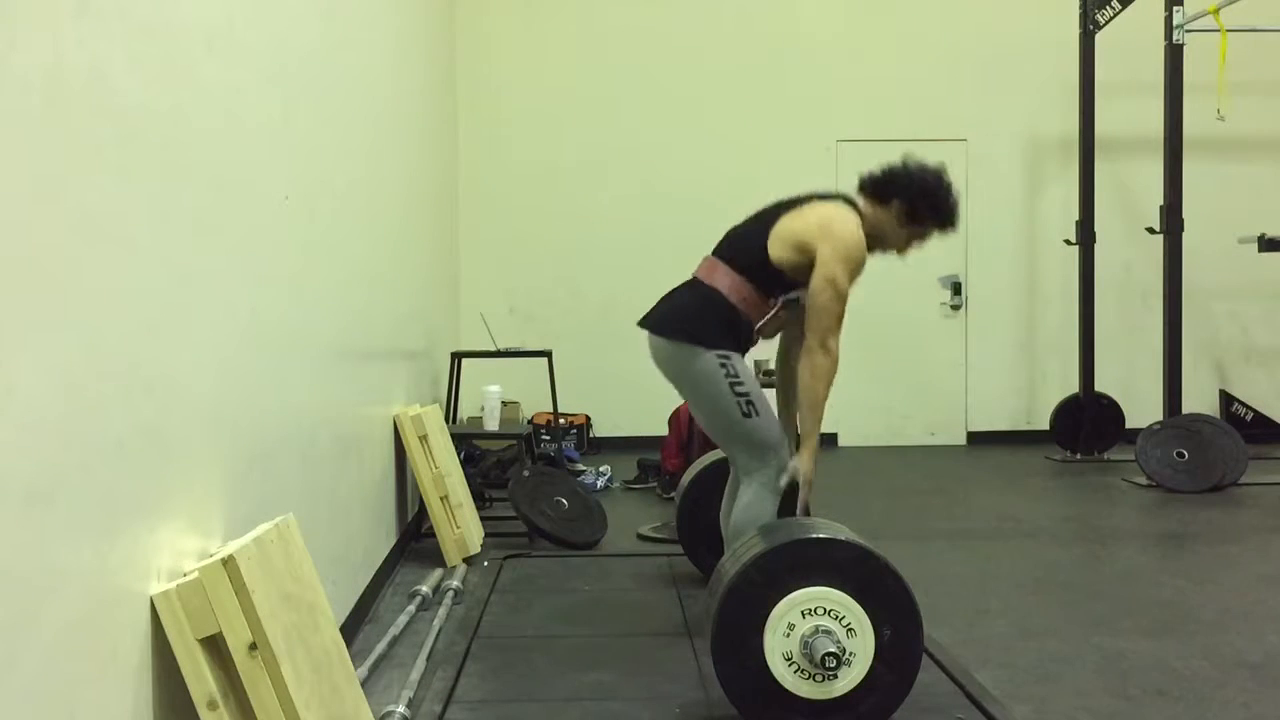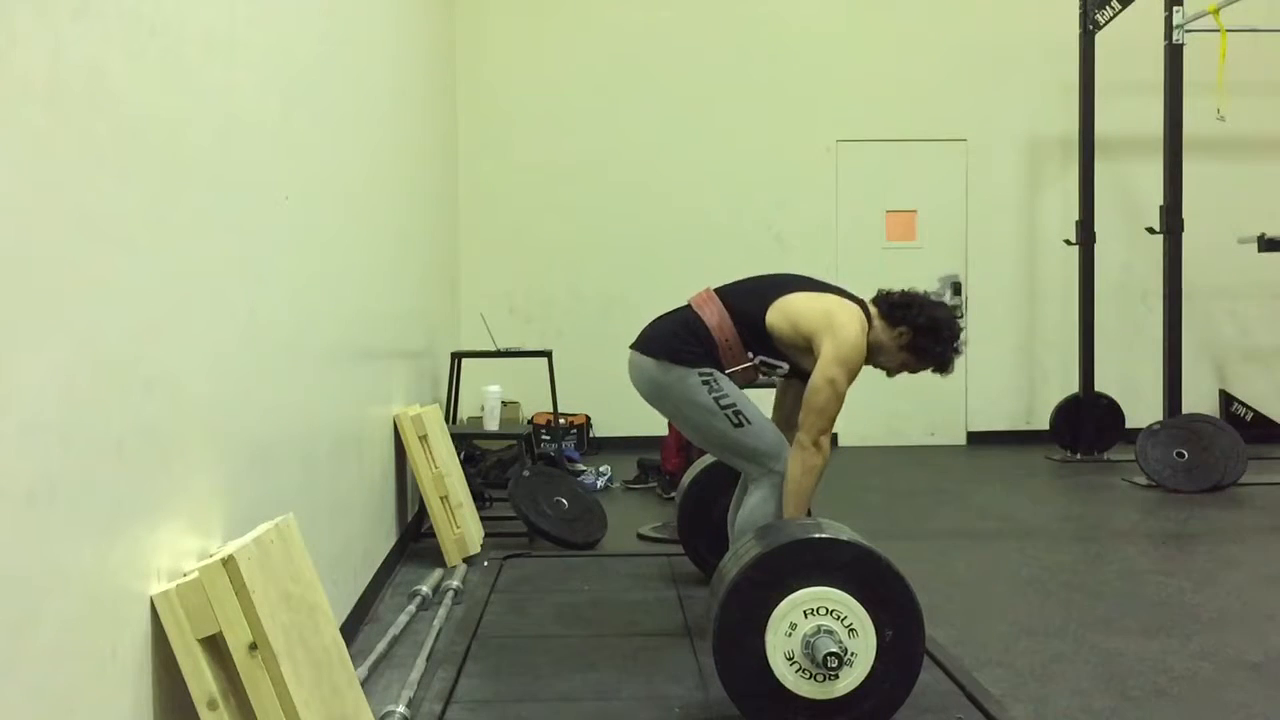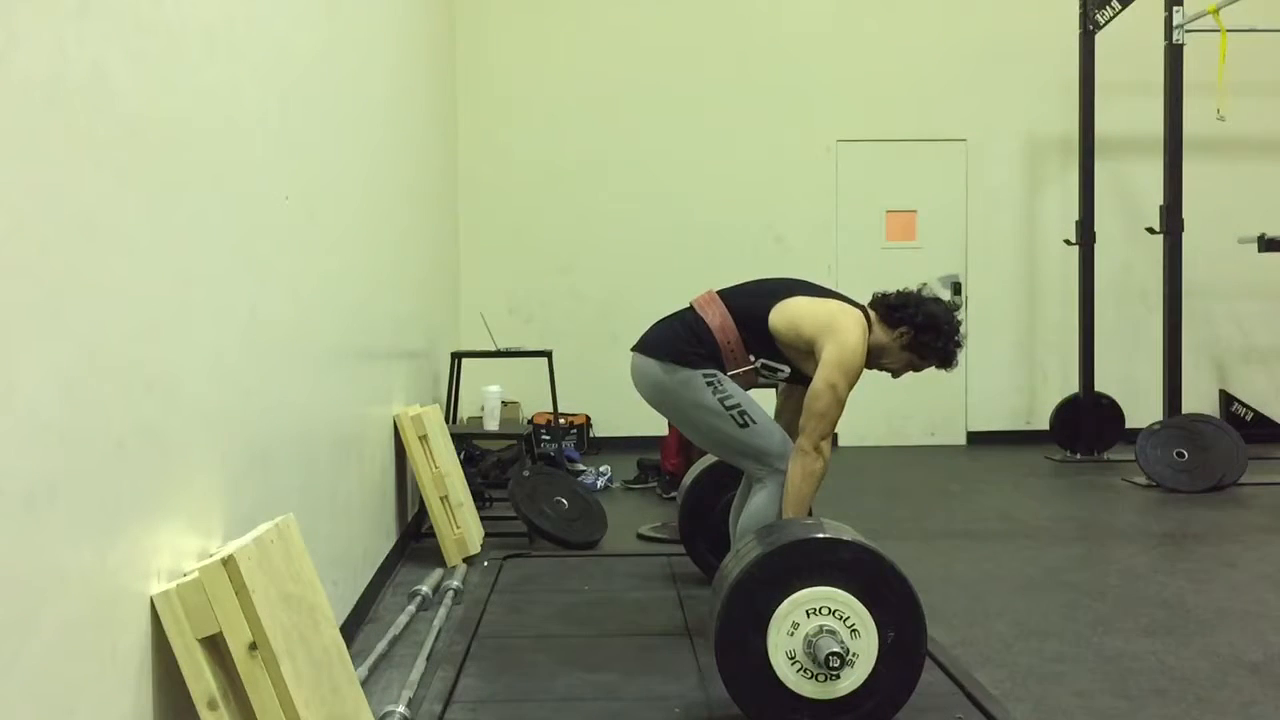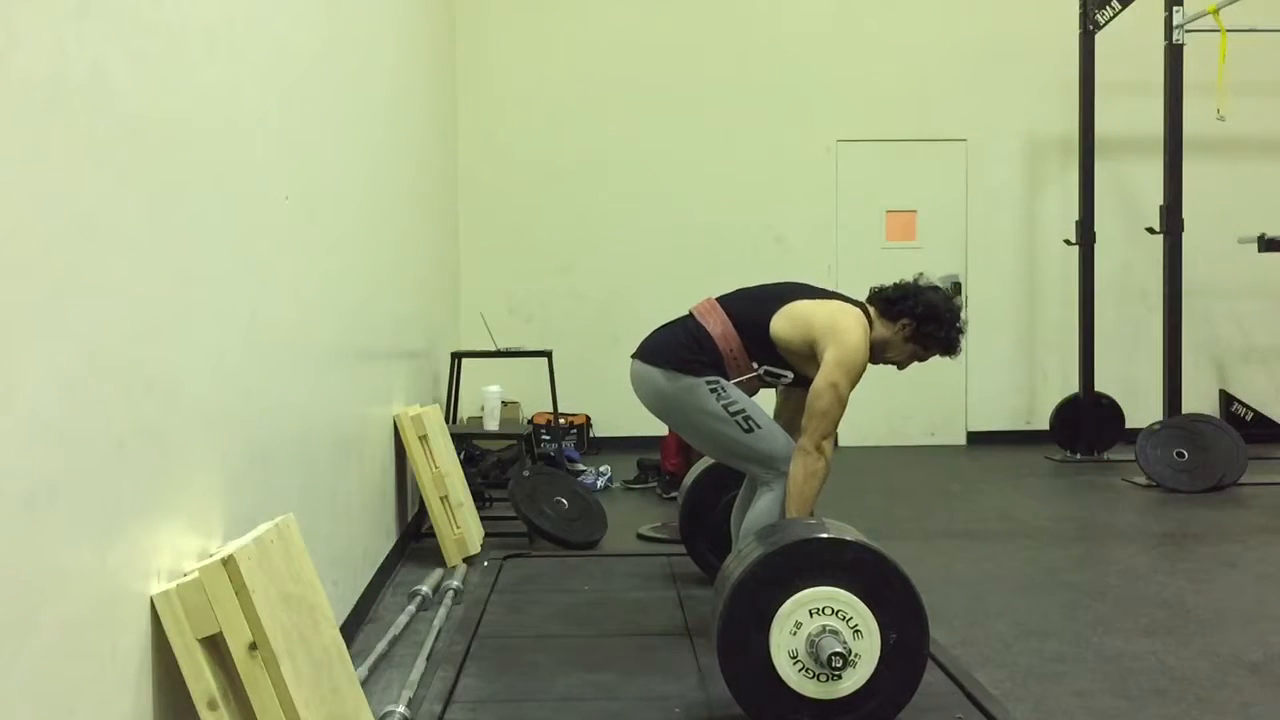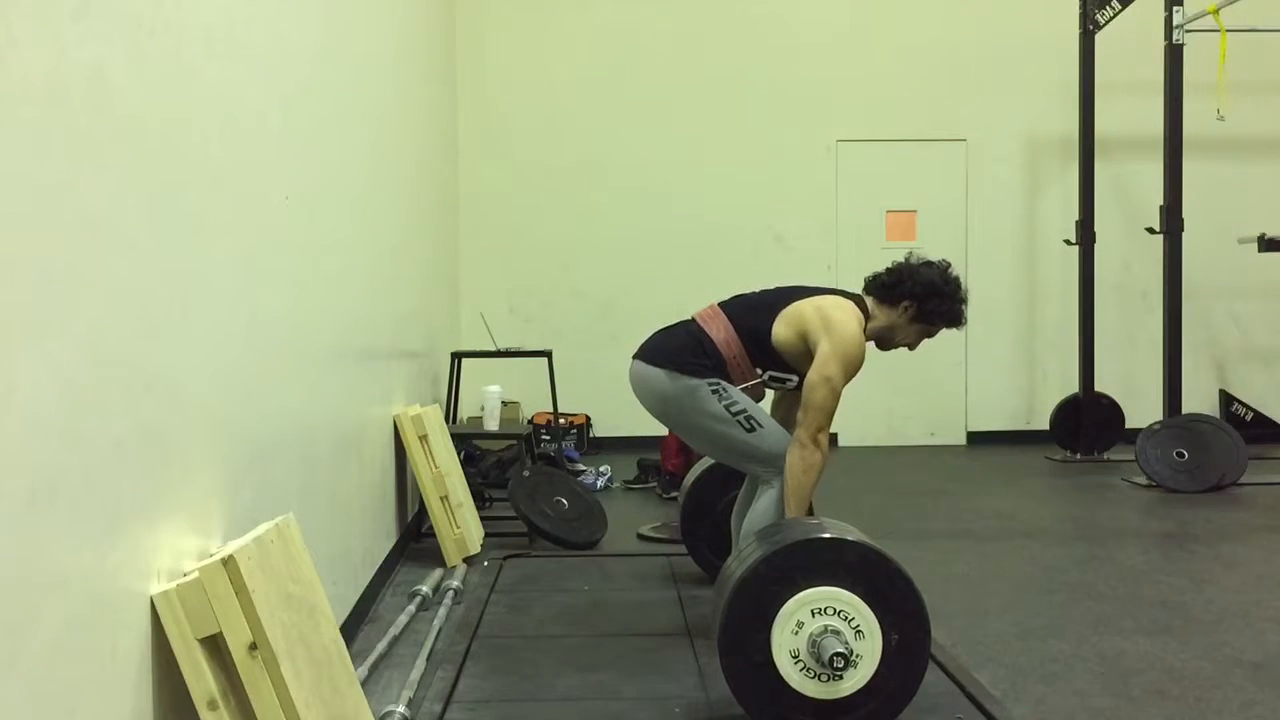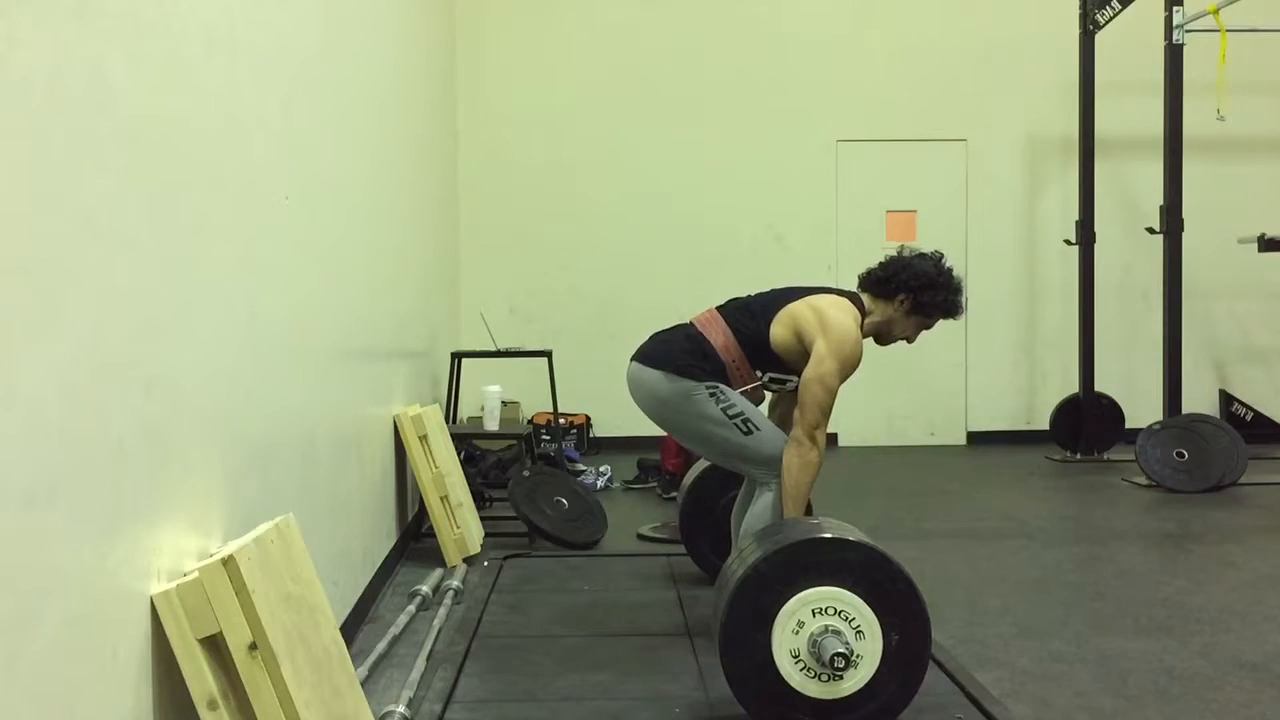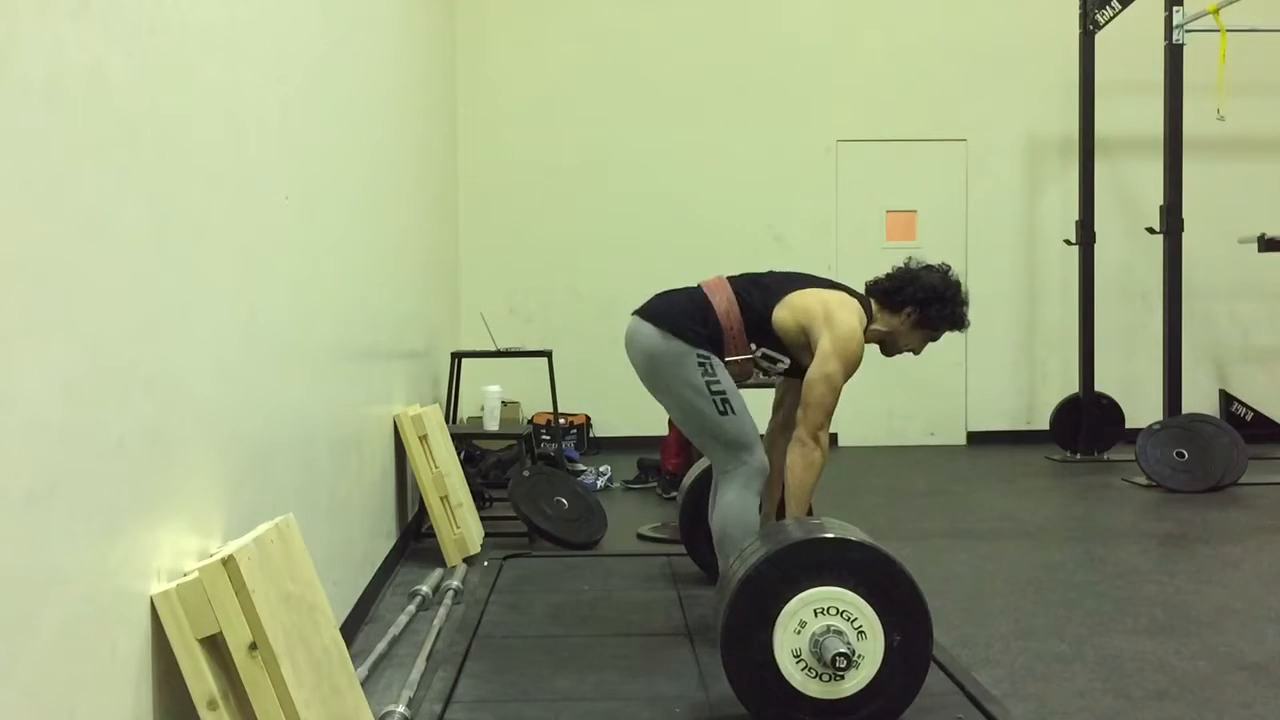
dt=0.4s
person 1, frame 1
left shoulder: (830, 221)
right shoulder: (845, 234)
left elbow: (794, 338)
right elbow: (820, 348)
left wrist: (790, 434)
right wrist: (808, 448)
left hip: (683, 331)
right hip: (695, 338)
left knee: (756, 462)
right knee: (766, 468)
person 1, frame 2
left shoulder: (834, 318)
right shoulder: (848, 337)
left elbow: (789, 427)
right elbow: (811, 443)
left hip: (664, 354)
right hip: (675, 361)
left knee: (765, 464)
right knee: (772, 467)
person 1, frame 3
left shoulder: (834, 323)
right shoulder: (849, 341)
left elbow: (790, 435)
right elbow: (811, 447)
left hip: (664, 356)
right hip: (676, 363)
left knee: (768, 463)
right knee: (775, 467)
person 1, frame 4
left shoulder: (837, 321)
right shoulder: (850, 339)
left elbow: (791, 426)
right elbow: (814, 446)
left hip: (662, 361)
right hip: (677, 370)
left knee: (771, 465)
right knee: (780, 469)
person 1, frame 5
left shoulder: (835, 314)
right shoulder: (846, 333)
left elbow: (788, 416)
right elbow: (810, 438)
left hip: (662, 363)
right hip: (678, 375)
left knee: (773, 465)
right knee: (780, 470)
person 1, frame 6
left shoulder: (831, 315)
right shoulder: (842, 333)
left elbow: (784, 415)
right elbow: (806, 436)
left hip: (661, 367)
right hip: (675, 378)
left knee: (771, 466)
right knee: (779, 471)
person 1, frame 7
left shoulder: (834, 318)
right shoulder: (845, 331)
left elbow: (786, 423)
right elbow: (810, 437)
left wrist: (764, 514)
left hip: (661, 330)
right hip: (671, 338)
left knee: (739, 463)
right knee: (743, 465)
